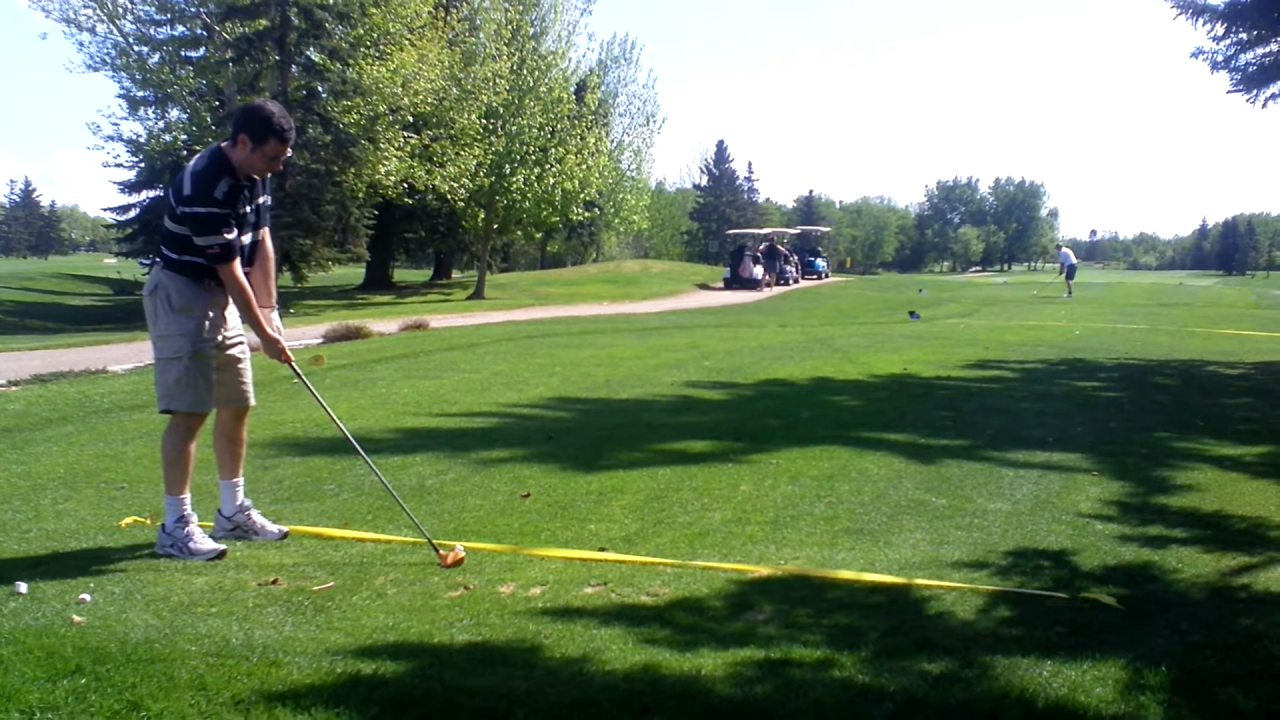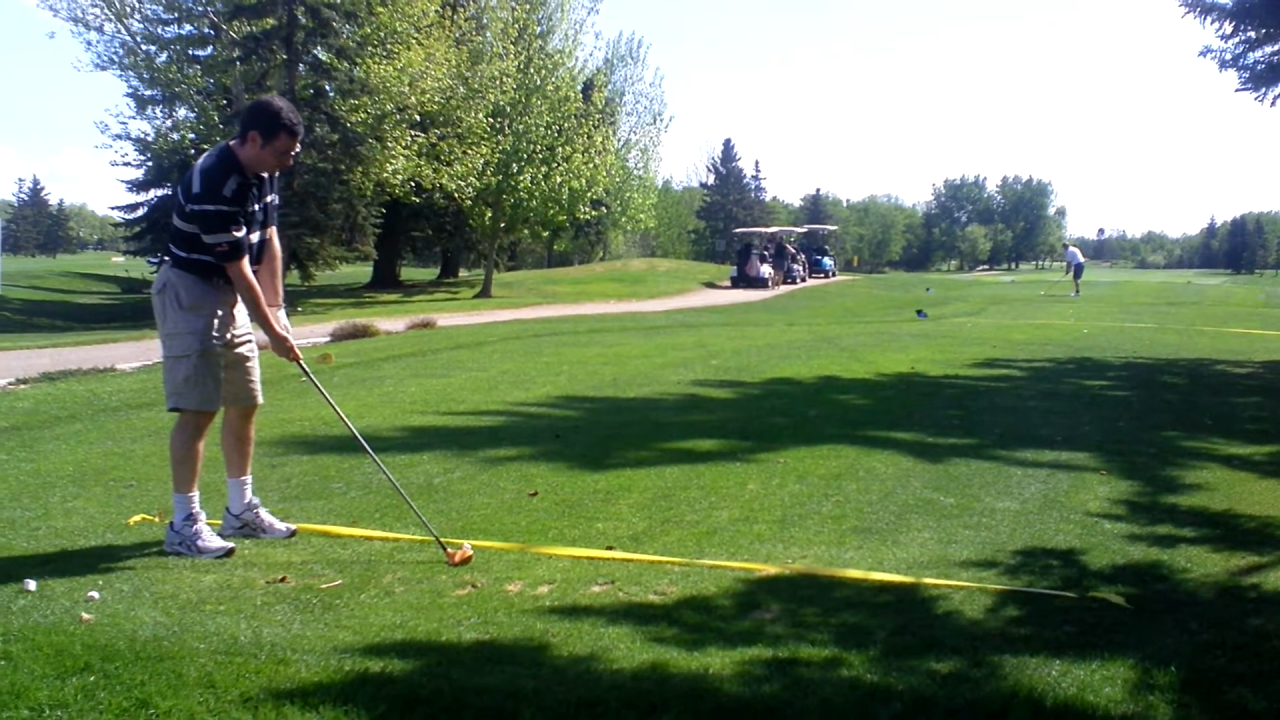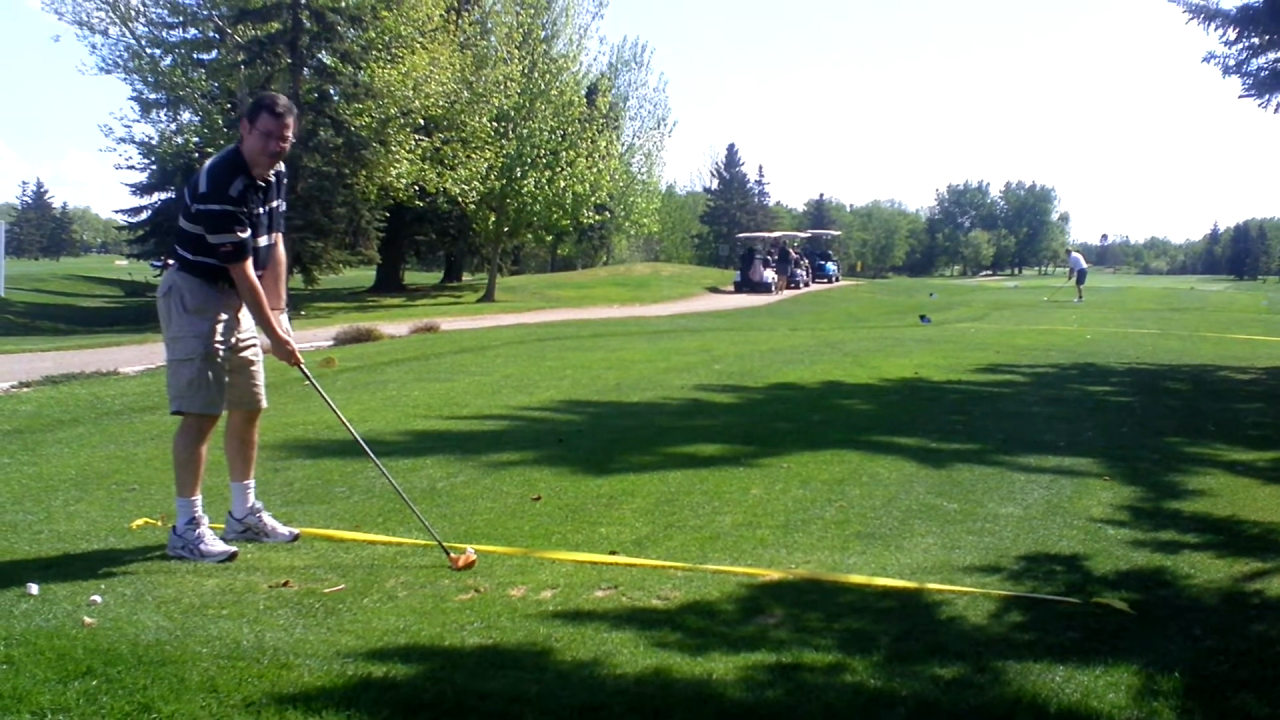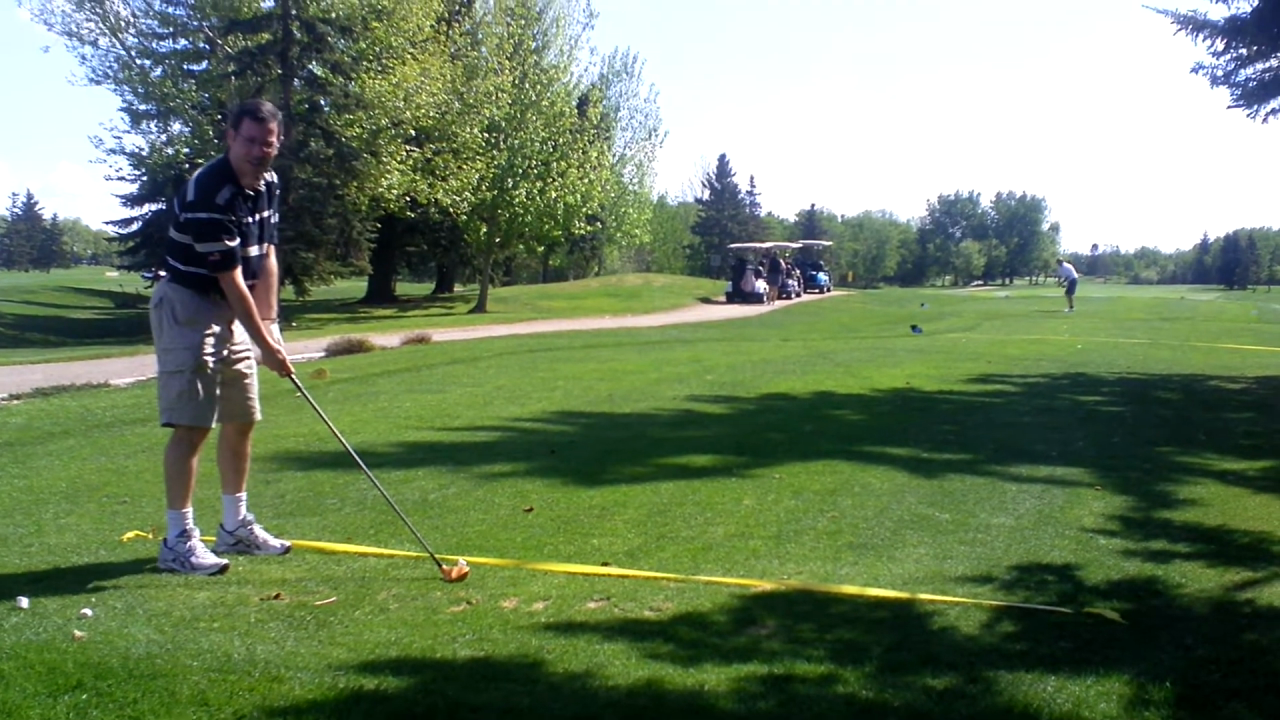
dt=0.3s
person 1, frame 1
left shoulder: (254, 173)
right shoulder: (204, 187)
left elbow: (261, 243)
right elbow: (231, 271)
left wrist: (270, 311)
right wrist: (264, 333)
left hip: (220, 295)
right hip: (181, 295)
left knee: (236, 406)
right knee: (189, 411)
left ankle: (233, 511)
right ankle: (176, 525)
person 1, frame 2
left shoulder: (263, 173)
right shoulder: (214, 184)
left elbow: (268, 242)
right elbow: (240, 269)
left wrist: (277, 310)
right wrist: (273, 332)
left hip: (229, 294)
right hip: (190, 293)
left knee: (244, 403)
right knee: (197, 408)
left ankle: (242, 509)
right ankle: (185, 523)
person 1, frame 3
left shoulder: (273, 174)
right shoulder: (220, 185)
left elbow: (273, 248)
right elbow: (243, 271)
left wrist: (280, 315)
right wrist: (274, 335)
left hip: (234, 298)
right hip: (196, 297)
left knee: (247, 408)
right knee: (201, 412)
left ankle: (244, 513)
right ankle: (187, 527)
person 1, frame 4
left shoulder: (267, 184)
right shoulder: (208, 194)
left elbow: (266, 259)
right elbow: (232, 280)
left wrist: (270, 325)
right wrist: (265, 344)
left hip: (229, 311)
right hip: (188, 308)
left knee: (241, 421)
right knee: (192, 424)
left ankle: (235, 526)
right ankle: (178, 539)
